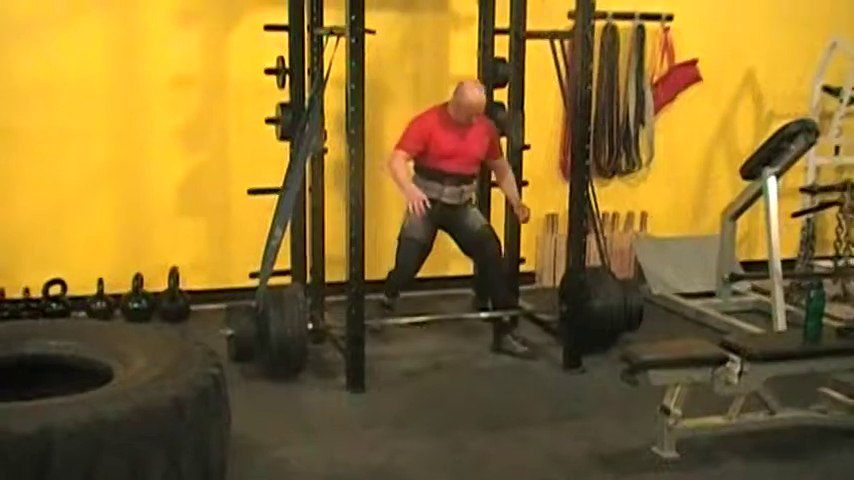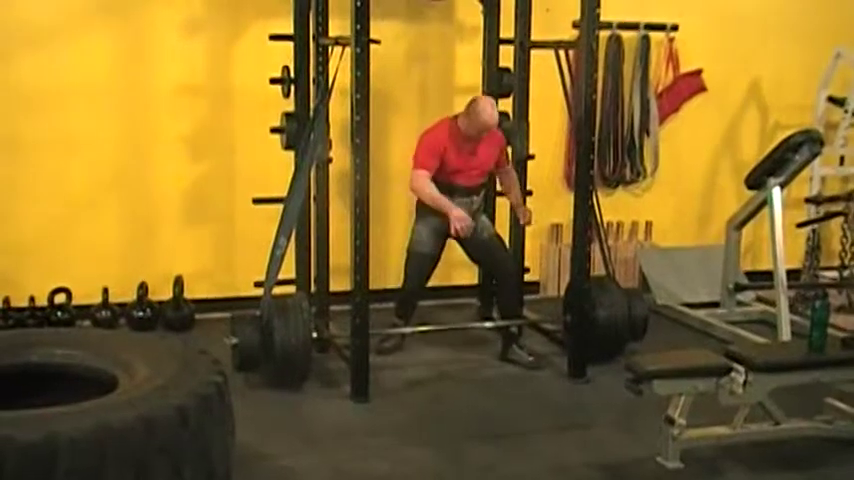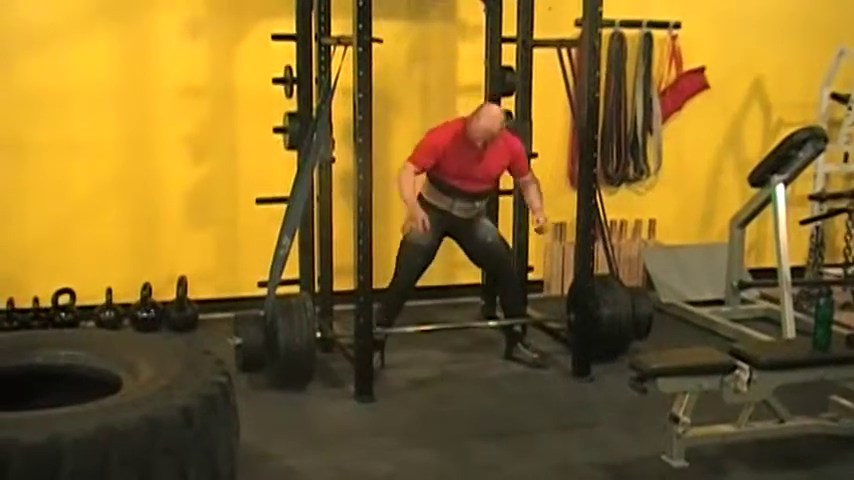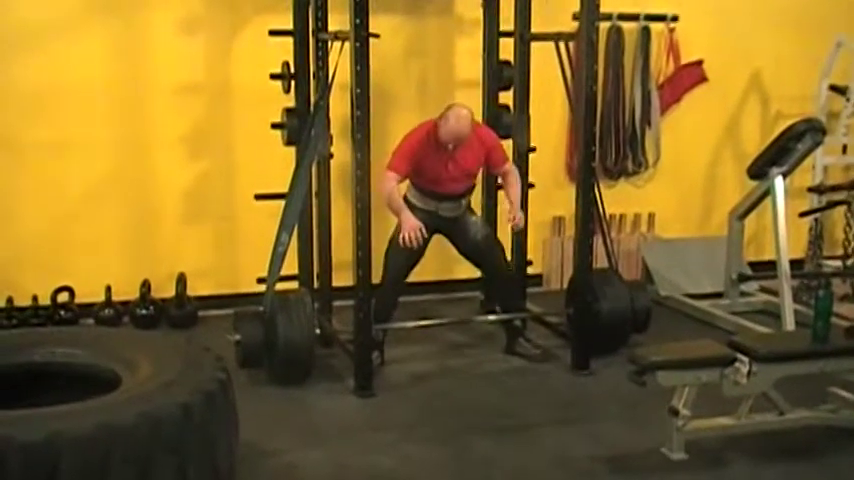
dt=0.4s
person 1, frame 1
left shoulder: (486, 128)
right shoulder: (426, 123)
left elbow: (500, 166)
right elbow: (396, 160)
left wrist: (516, 202)
right wrist: (410, 189)
left hip: (462, 205)
right hip: (426, 203)
left knee: (494, 260)
right knee: (406, 265)
left ankle: (504, 332)
right ankle: (385, 306)
person 1, frame 2
left shoulder: (496, 137)
right shoulder: (437, 135)
left elbow: (505, 171)
right elbow: (418, 181)
left wrist: (518, 205)
right wrist: (450, 209)
left hip: (471, 214)
right hip: (434, 212)
left knee: (507, 270)
right knee: (415, 276)
left ankle: (511, 342)
right ankle: (398, 329)
person 1, frame 3
left shoulder: (510, 145)
right shoulder: (442, 136)
left elbow: (528, 179)
right elbow: (408, 171)
left wrist: (537, 210)
right wrist: (413, 209)
left hip: (473, 216)
right hip: (433, 211)
left knee: (507, 270)
right knee: (405, 274)
left ankle: (516, 341)
right ankle: (377, 343)
person 1, frame 4
left shoulder: (484, 138)
right shoulder: (417, 139)
left elbow: (508, 171)
right elbow: (388, 182)
left wrist: (515, 205)
right wrist: (405, 216)
left hip: (459, 211)
right hip: (420, 210)
left knee: (498, 264)
right knee: (394, 270)
left ankle: (516, 335)
right ankle: (376, 342)
